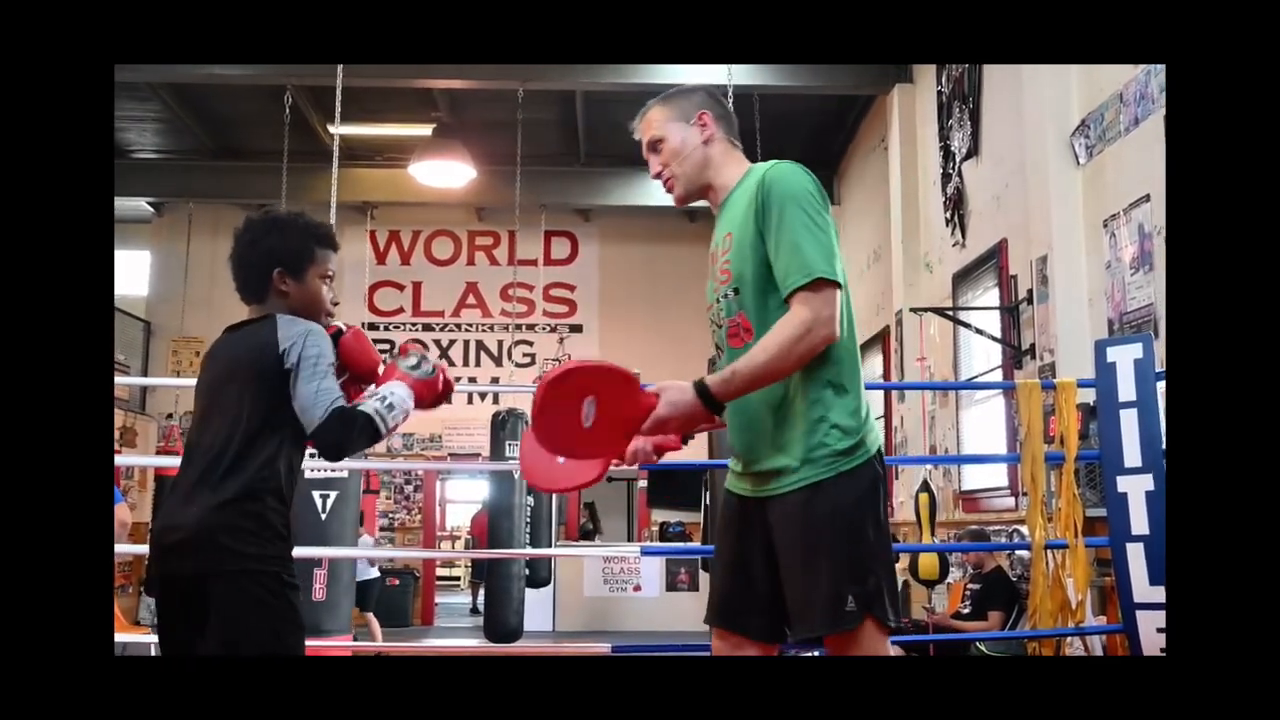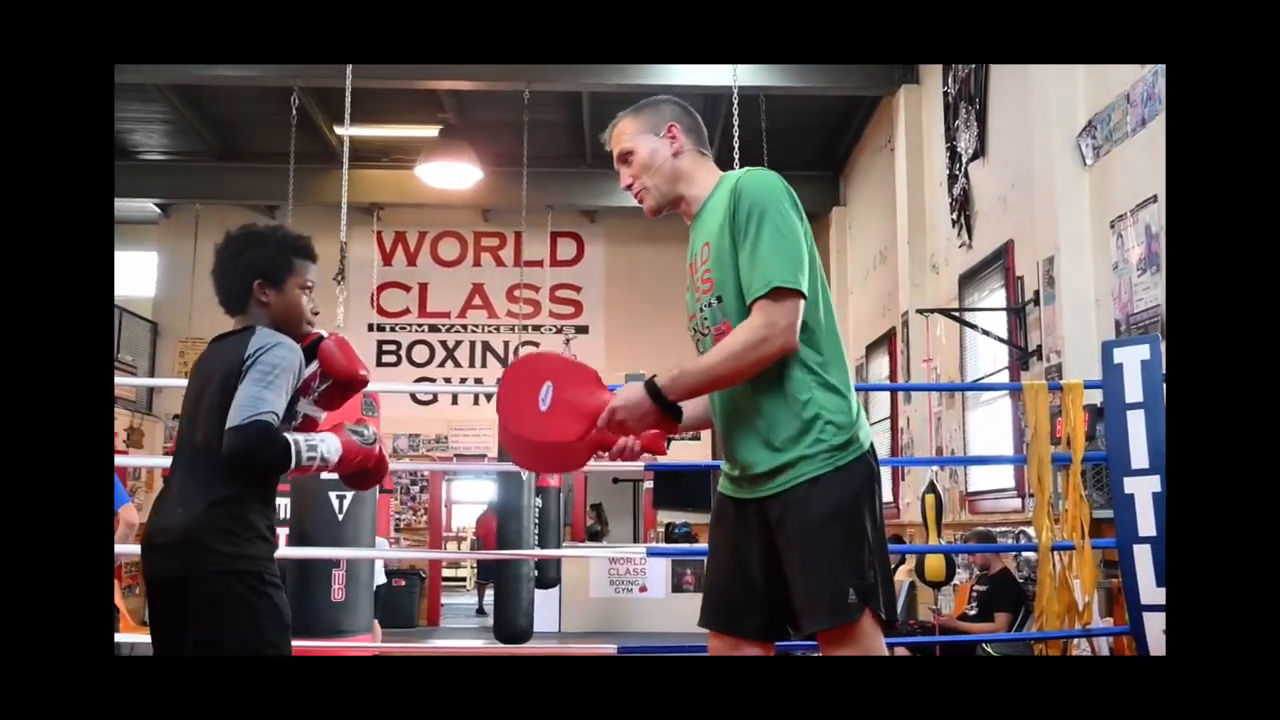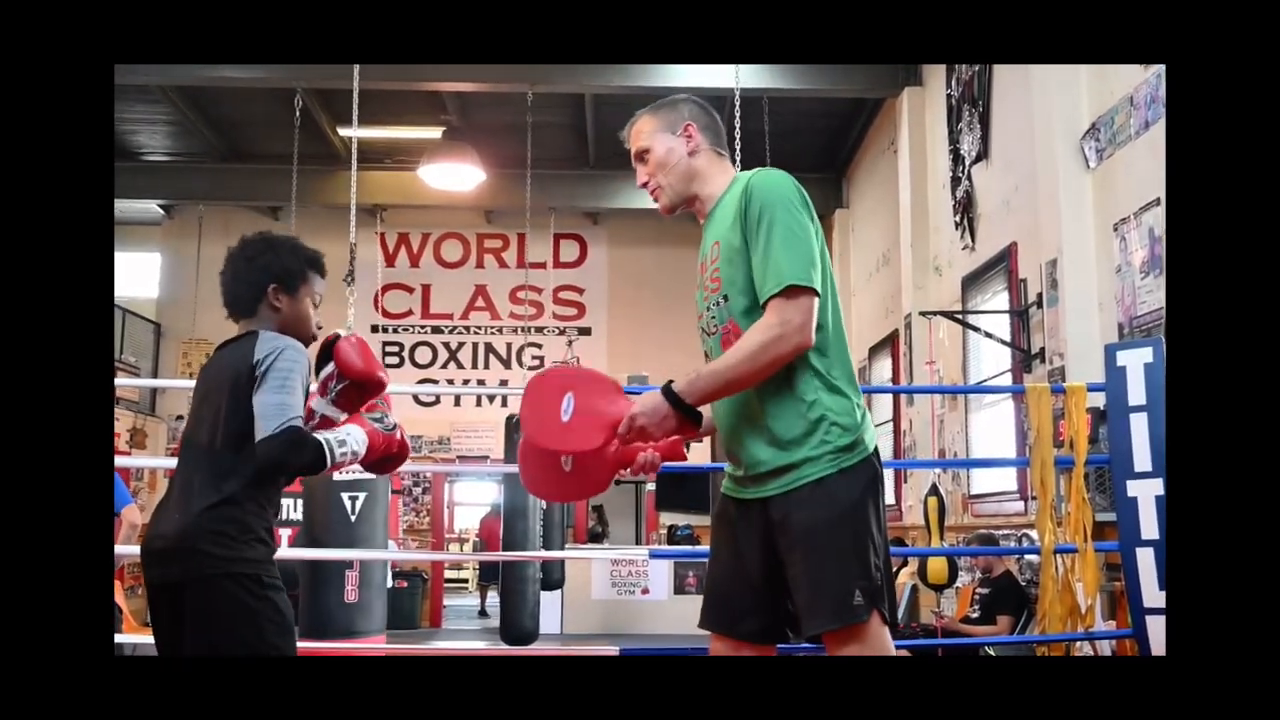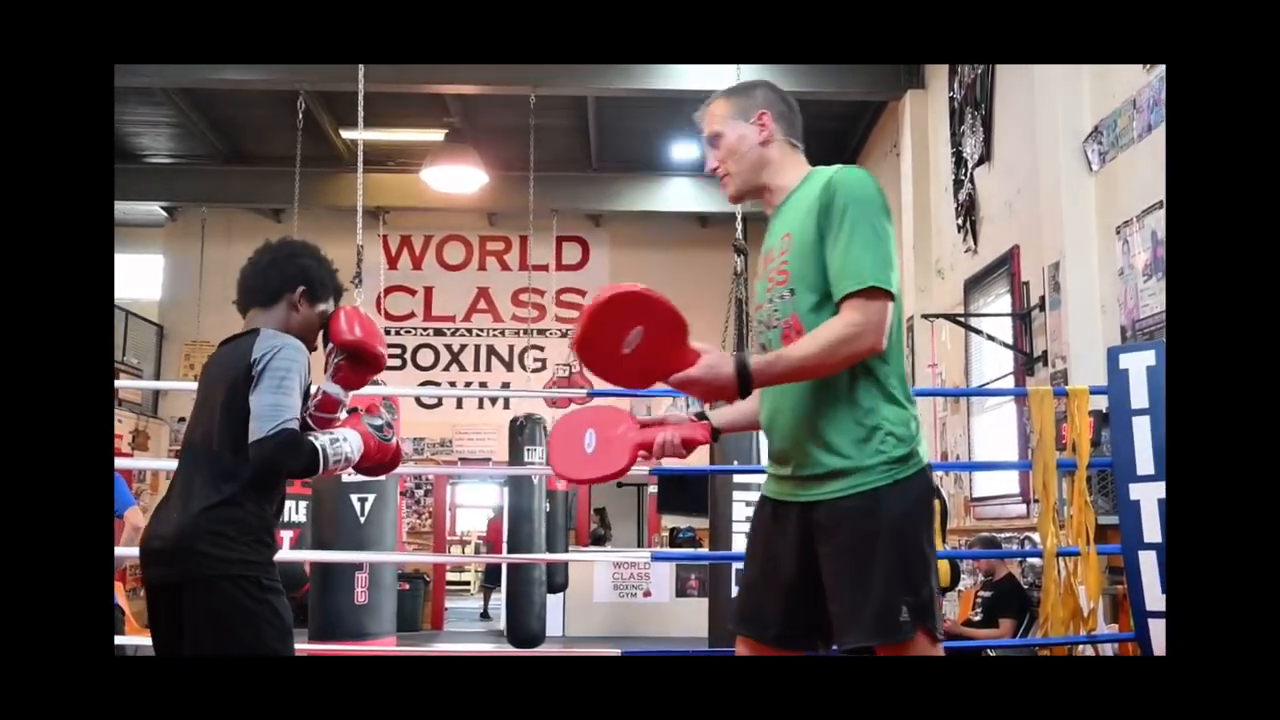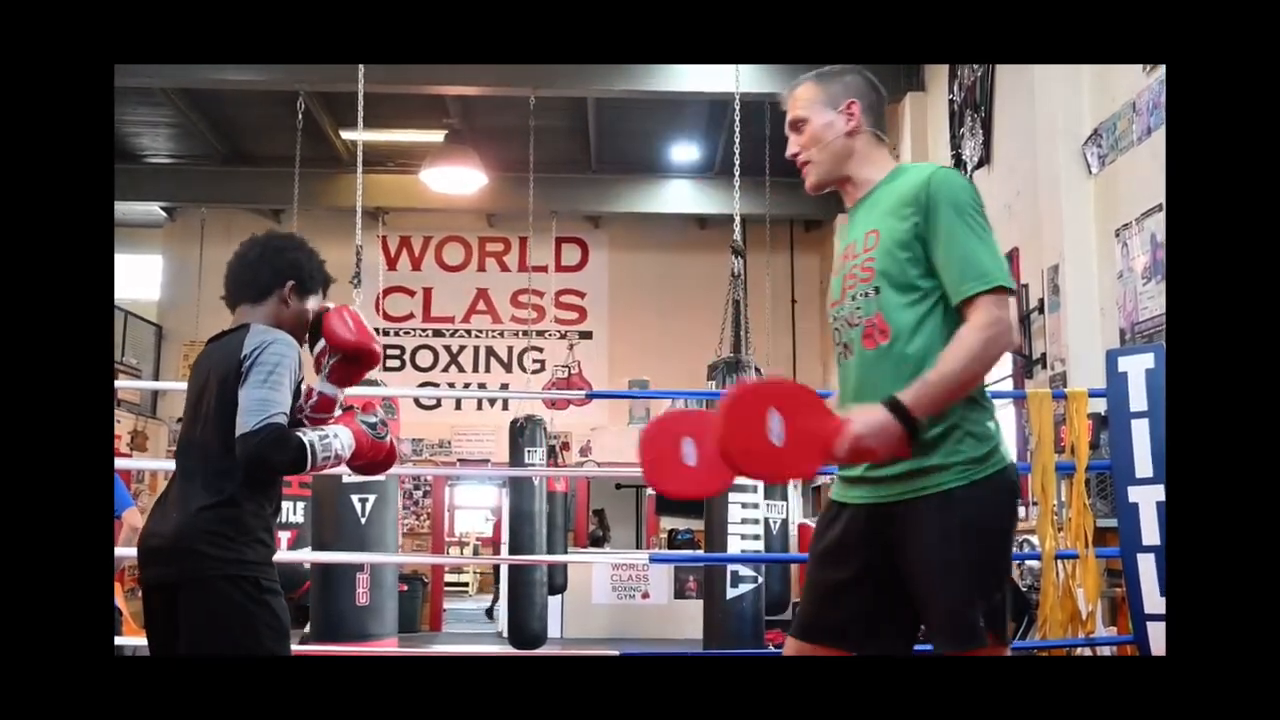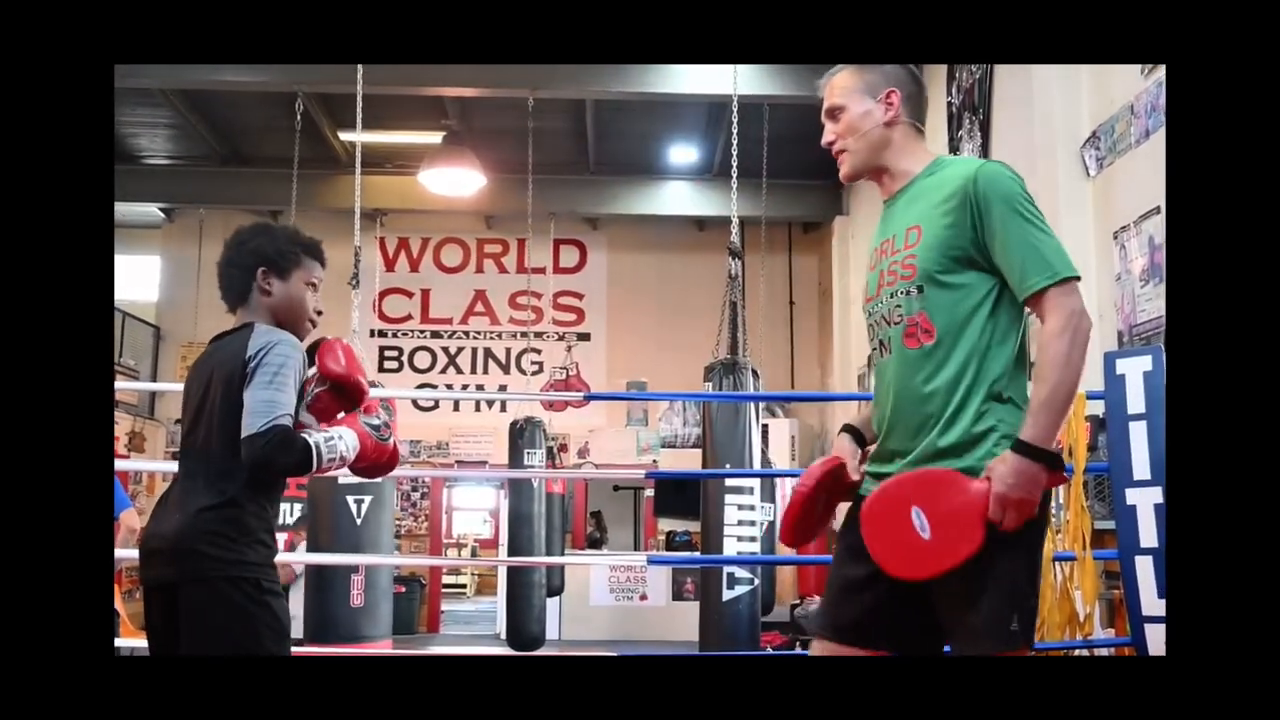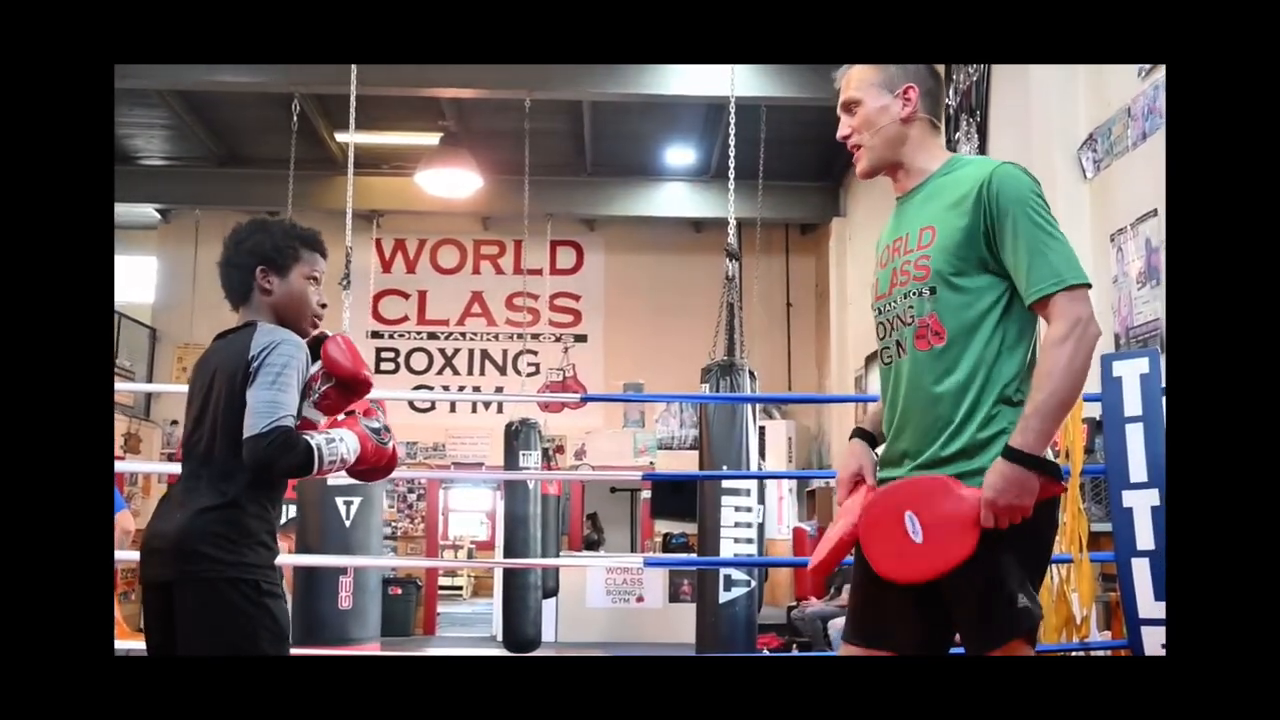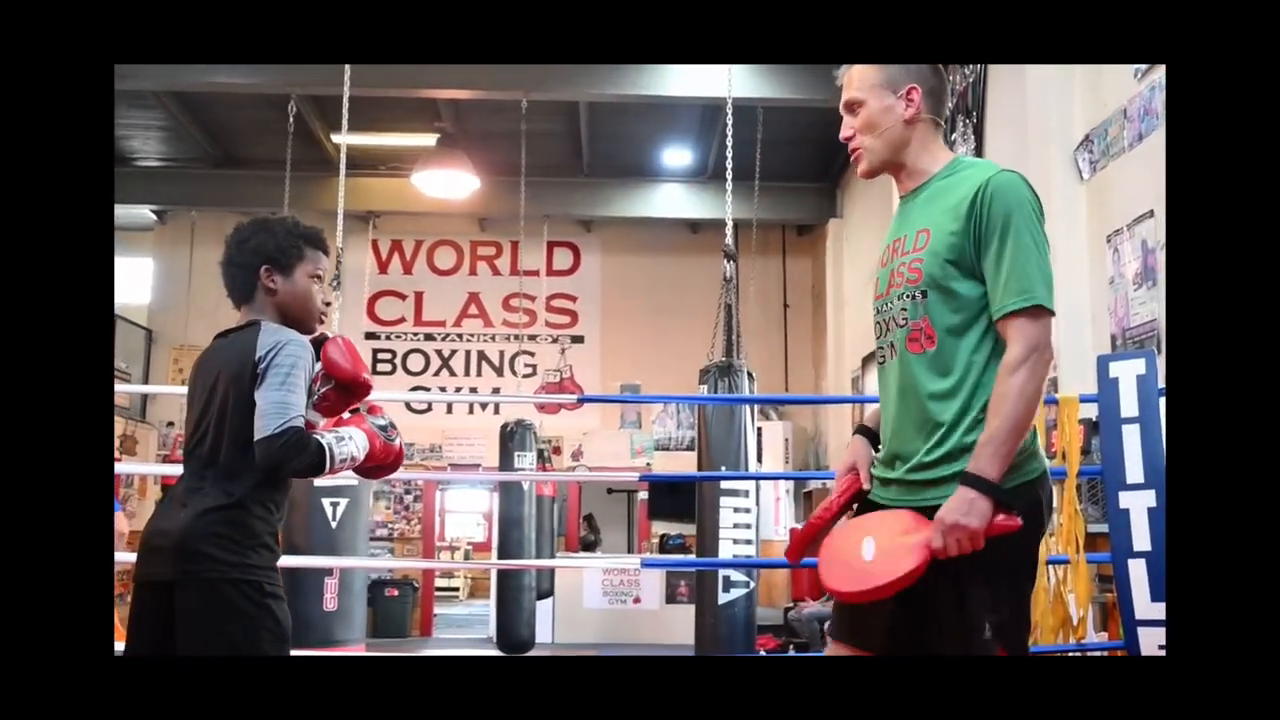
dt=0.3s
person 1, frame 1
left shoulder: (778, 183)
right shoulder: (728, 224)
left elbow: (818, 321)
left wrist: (704, 395)
right wrist: (678, 426)
left hip: (824, 467)
right hip: (754, 478)
left knee: (856, 641)
right knee: (735, 642)
person 1, frame 2
left shoulder: (753, 190)
right shoulder: (702, 237)
left elbow: (776, 332)
left wrist: (657, 394)
right wrist: (659, 421)
left hip: (818, 464)
right hip: (746, 481)
left knee: (848, 639)
right knee: (732, 643)
person 1, frame 3
left shoulder: (764, 190)
right shoulder: (715, 234)
left elbow: (792, 328)
left wrist: (674, 399)
right wrist: (674, 430)
left hip: (822, 465)
right hip: (749, 481)
left knee: (855, 638)
right knee: (733, 644)
person 1, frame 4
left shoulder: (842, 188)
right shoulder: (777, 232)
left elbow: (867, 329)
left wrist: (741, 375)
right wrist: (707, 421)
left hip: (869, 478)
right hip: (790, 488)
left knee: (906, 647)
right knee: (760, 646)
person 1, frame 5
left shoulder: (933, 188)
right shoulder: (854, 230)
left elbow: (994, 324)
left wrist: (899, 415)
left hip: (951, 482)
right hip: (862, 492)
left knee: (971, 648)
right knee: (809, 649)
person 1, frame 6
left shoulder: (978, 183)
right shoulder: (886, 225)
left elbow: (1066, 317)
left wrist: (1031, 448)
right wrist: (855, 434)
left hip: (982, 487)
right hip: (887, 490)
left knee: (995, 649)
right knee: (835, 648)
person 1, frame 7
left shoulder: (993, 185)
right shoulder: (895, 226)
left elbow: (1075, 322)
left wrist: (1022, 456)
right wrist: (865, 436)
left hip: (991, 489)
left knee: (1001, 647)
right knee: (865, 647)
person 1, frame 8
left shoulder: (993, 190)
right shoulder: (903, 220)
left elbow: (1029, 347)
left wrist: (978, 483)
right wrist: (869, 433)
left hip: (980, 495)
right hip: (893, 492)
right knee: (848, 645)
person 2, frame 1
left shoulder: (224, 347)
right shoulder: (301, 336)
right elbow: (336, 435)
left wrist: (326, 386)
right wrist: (405, 386)
left hip: (178, 536)
right hip: (243, 544)
person 2, frame 2
left shoulder: (213, 356)
right shoulder: (275, 348)
right elbow: (249, 445)
left wrist: (315, 403)
right wrist: (336, 446)
left hip: (169, 543)
right hip: (226, 550)
person 2, frame 3
left shoulder: (220, 362)
right shoulder: (281, 351)
right elbow: (283, 451)
left wrist: (333, 406)
right wrist: (361, 435)
left hip: (170, 545)
right hip: (226, 554)
person 2, frame 4
left shoulder: (225, 357)
right shoulder: (281, 348)
right elbow: (277, 452)
left wrist: (340, 384)
right wrist: (356, 440)
left hip: (168, 546)
right hip: (225, 553)
person 2, frame 5
left shoulder: (213, 354)
right shoulder: (273, 344)
right elbow: (263, 448)
left wrist: (332, 382)
right wrist: (348, 437)
left hip: (166, 544)
right hip: (224, 554)
person 2, frame 6
left shoulder: (211, 357)
right shoulder: (277, 345)
right elbow: (268, 449)
left wrist: (313, 413)
right wrist: (349, 438)
left hip: (167, 544)
right hip: (225, 553)
person 2, frame 7
left shoulder: (214, 354)
right shoulder: (280, 344)
right elbow: (268, 450)
left wrist: (317, 406)
right wrist: (351, 442)
left hip: (169, 543)
right hip: (226, 554)
person 2, frame 8
left shoulder: (213, 354)
right shoulder: (285, 344)
right elbow: (279, 450)
left wrist: (314, 409)
right wrist: (358, 439)
left hip: (166, 543)
right hip: (227, 553)
